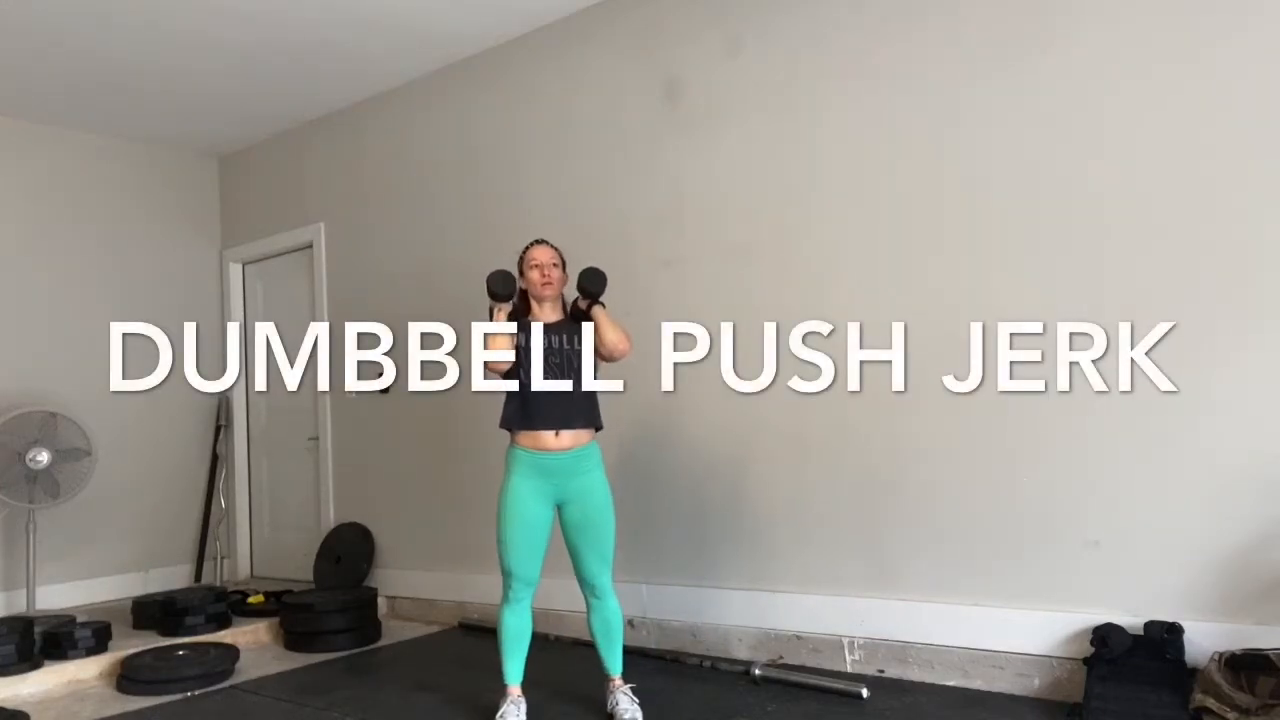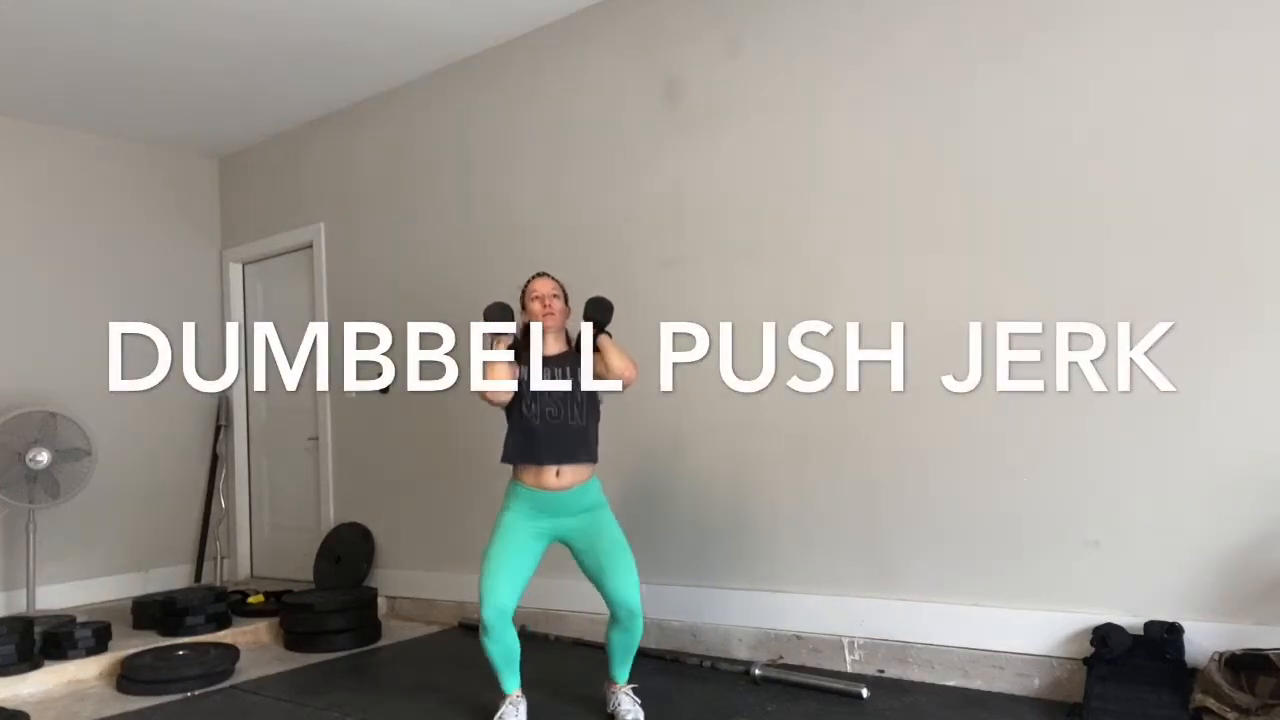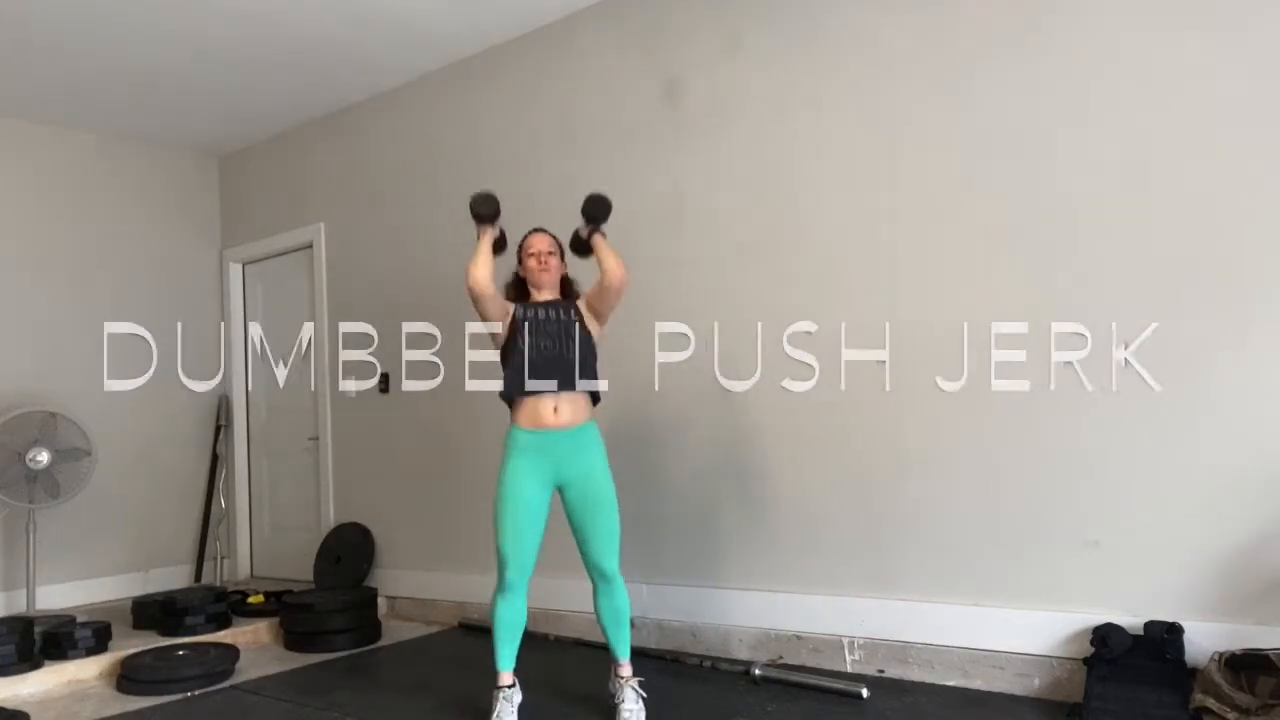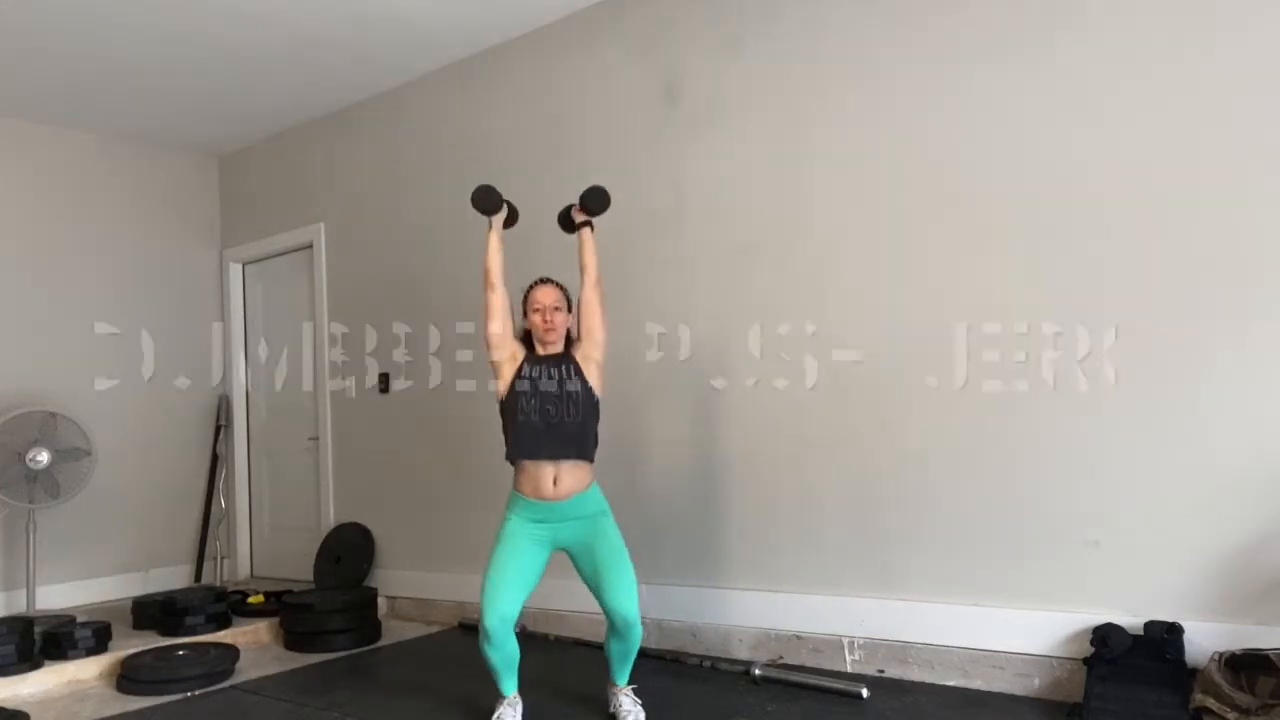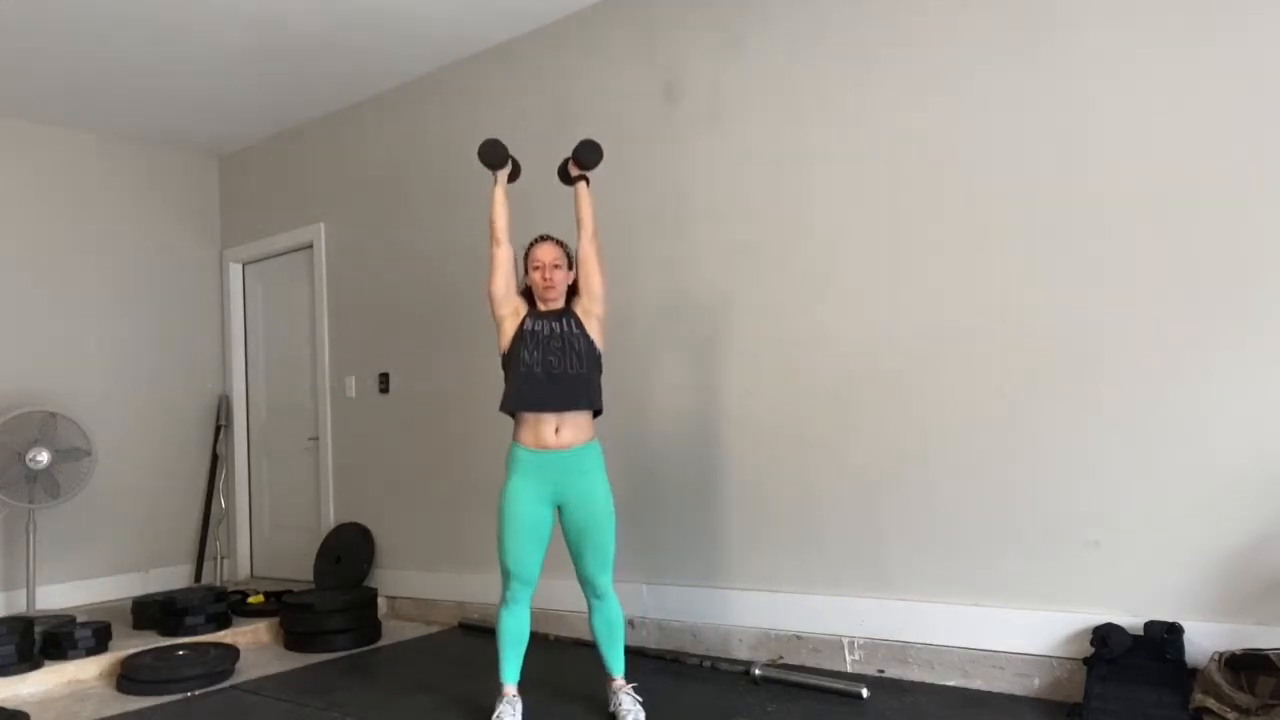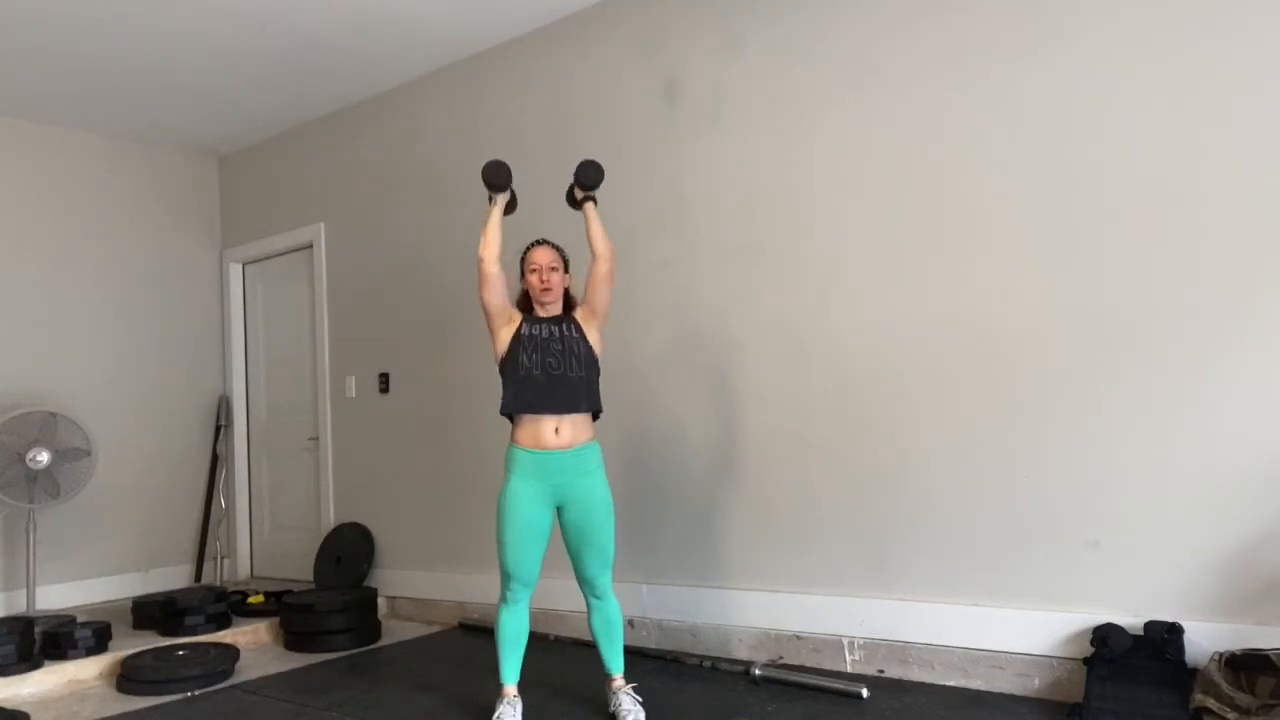
dt=0.4s
person 1, frame 1
left shoulder: (583, 328)
right shoulder: (512, 328)
left elbow: (619, 348)
right elbow: (496, 363)
left wrist: (594, 305)
right wrist: (500, 311)
left hip: (582, 467)
right hip: (527, 469)
left knee: (598, 583)
right knee: (518, 587)
person 1, frame 2
left shoulder: (589, 361)
right shoulder: (515, 362)
left elbow: (626, 375)
right elbow: (495, 393)
left wrist: (600, 335)
right wrist: (502, 341)
left hip: (586, 505)
right hip: (526, 507)
left knee: (628, 603)
right knee: (493, 611)
person 1, frame 3
left shoulder: (585, 309)
right shoulder: (509, 312)
left elbow: (618, 277)
right elbow: (478, 284)
left wrist: (596, 239)
right wrist: (486, 240)
left hip: (582, 449)
right hip: (527, 452)
left knee: (606, 569)
right knee: (512, 575)
left ankle: (623, 677)
person 1, frame 4
left shoulder: (586, 361)
right shoulder: (511, 363)
left elbow: (592, 284)
right elbow: (494, 288)
left wrist: (585, 226)
right wrist: (495, 227)
left hip: (587, 513)
right hip: (526, 518)
left knee: (626, 615)
right knee: (495, 622)
person 1, frame 5
left shoulder: (586, 316)
right shoulder: (514, 318)
left elbow: (588, 238)
right elbow: (500, 244)
left wrist: (580, 182)
right wrist: (500, 183)
left hip: (583, 467)
right hip: (528, 469)
left knee: (599, 585)
right knee: (516, 588)
person 1, frame 6
left shoulder: (585, 323)
right shoulder: (510, 326)
left elbow: (604, 261)
right elbow: (487, 264)
left wrist: (587, 203)
right wrist: (498, 205)
left hip: (583, 467)
right hip: (526, 471)
left knee: (598, 585)
right knee: (516, 588)
